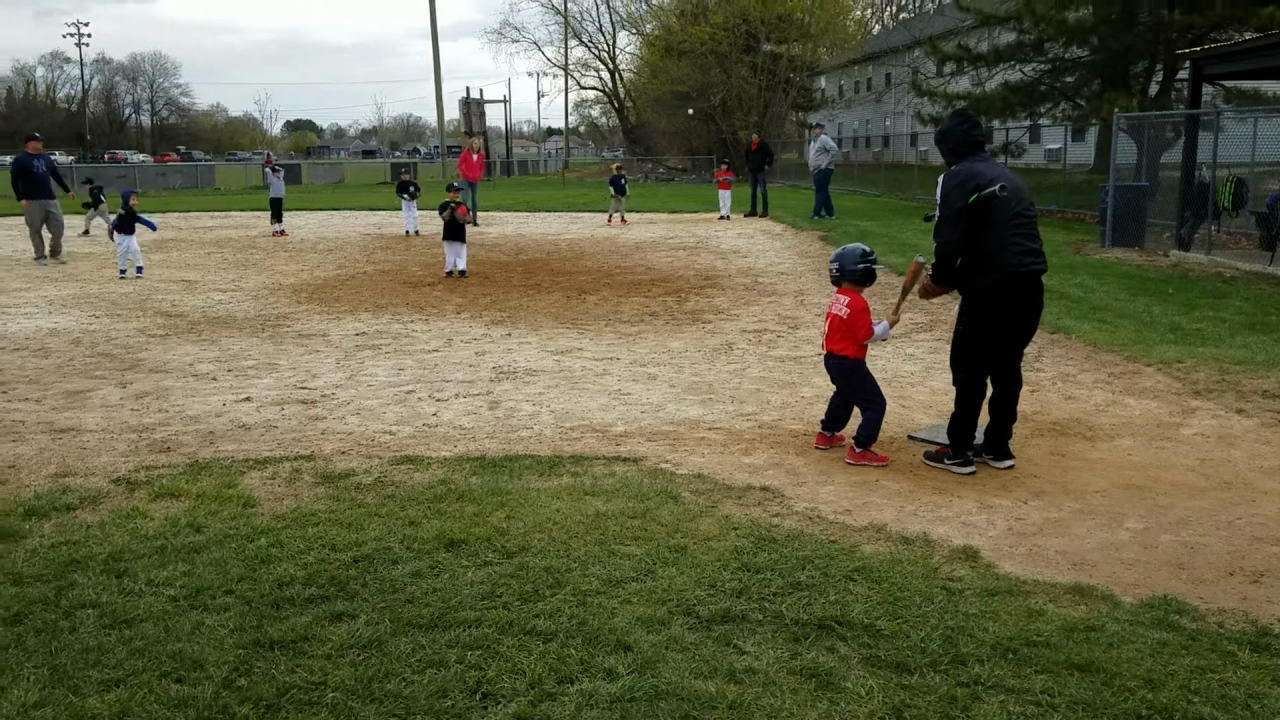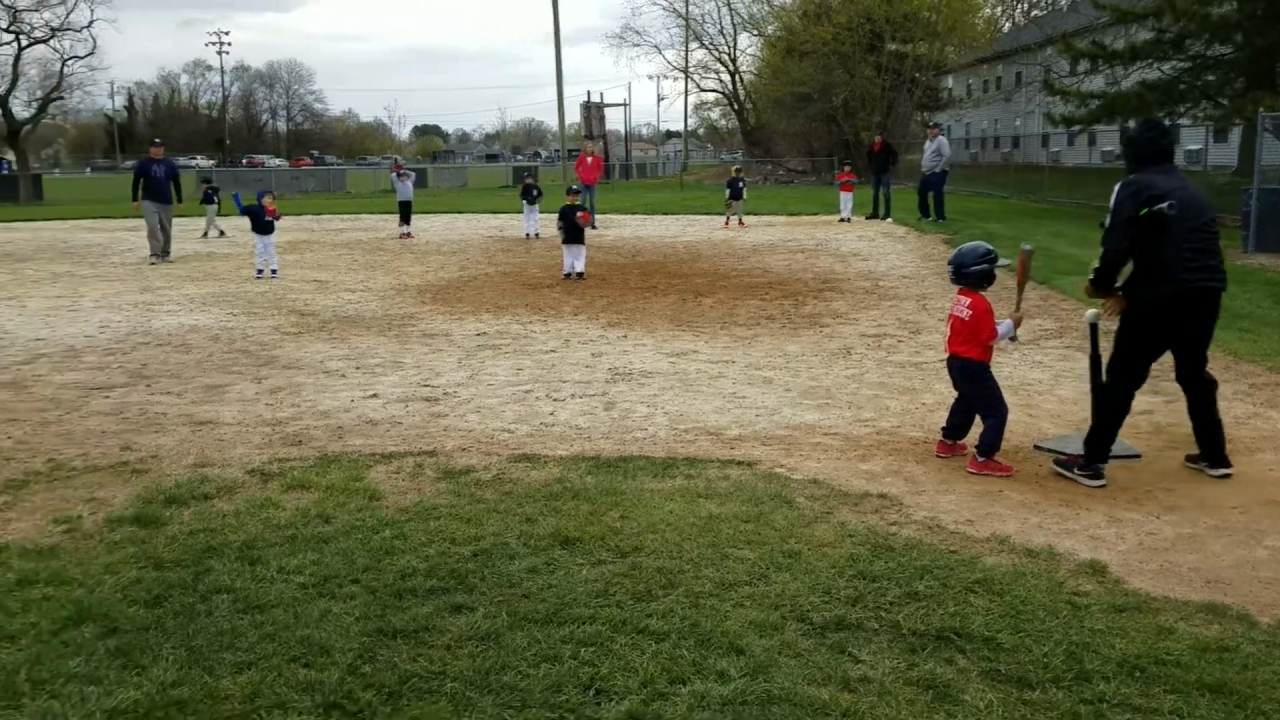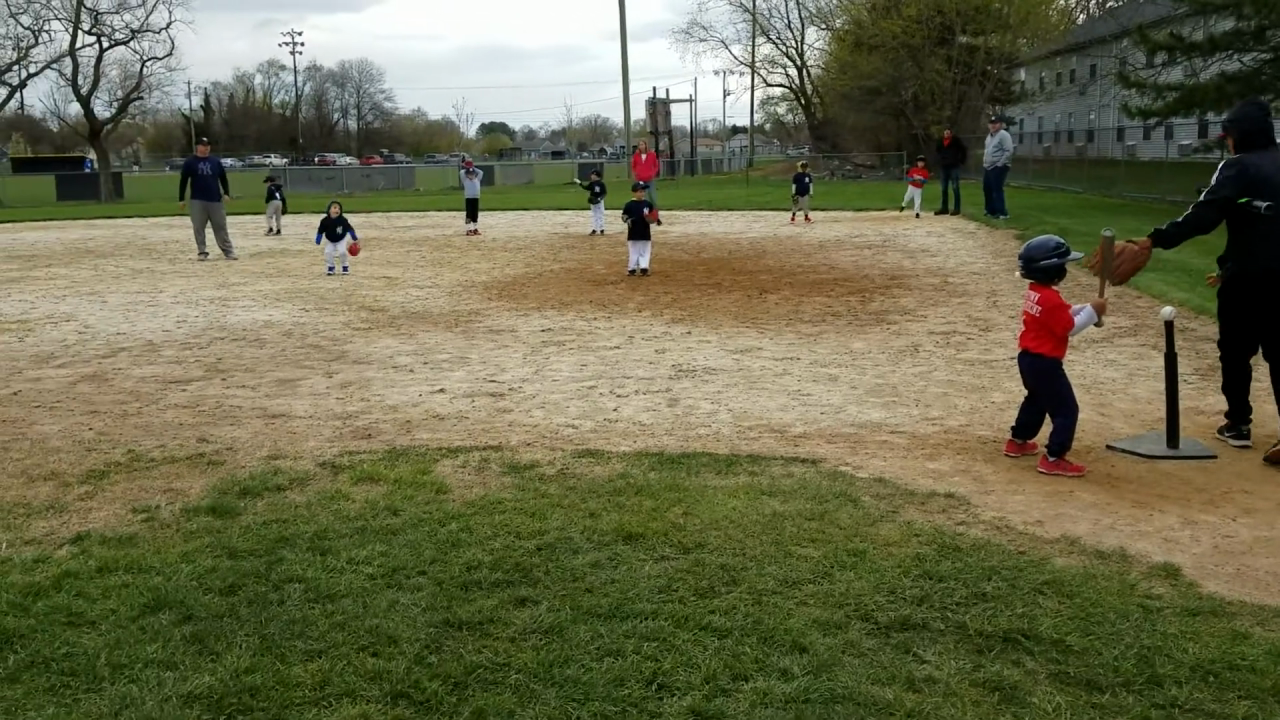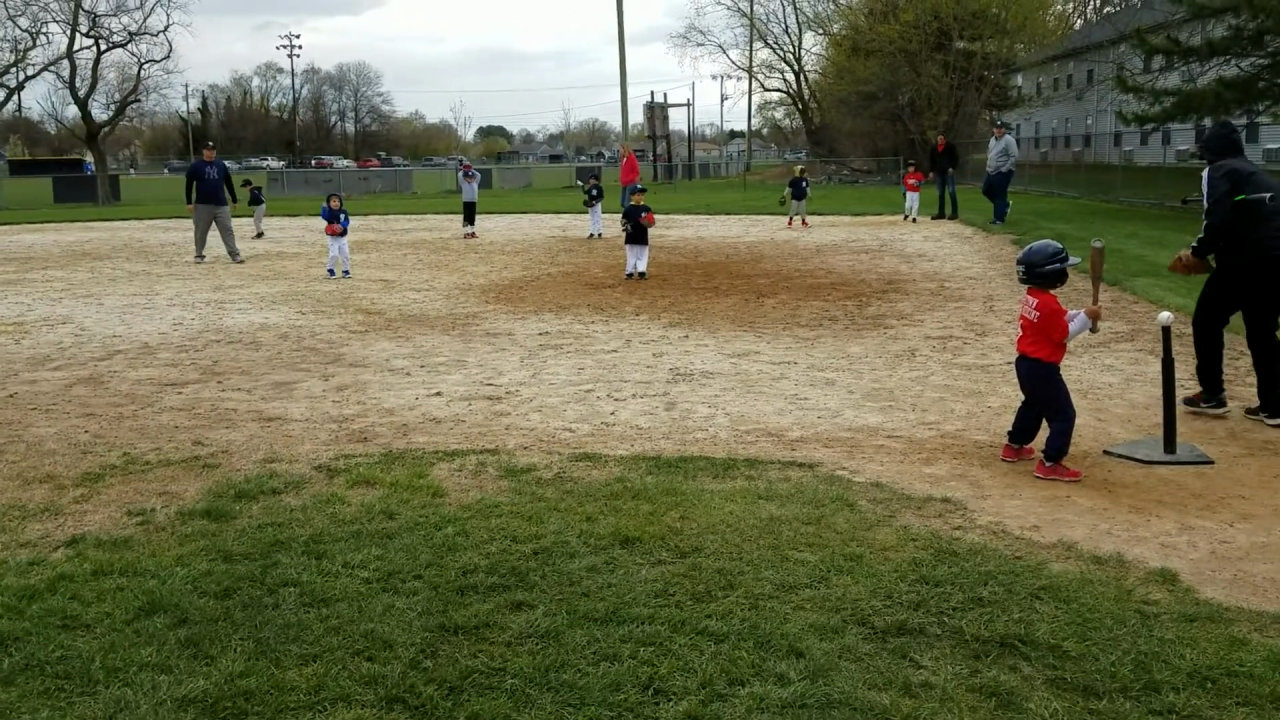
dt=0.7s
person 1, frame 1
left shoulder: (957, 177)
right shoulder: (1006, 176)
left elbow: (950, 239)
left wrist: (940, 278)
right wrist: (952, 278)
left hip: (992, 288)
right hip: (1029, 285)
left knee: (970, 368)
right knee: (1006, 367)
left ankle: (959, 452)
right ankle: (997, 447)
person 1, frame 2
left shoulder: (1135, 187)
right shoulder: (1194, 191)
left elbow: (1117, 246)
left wrist: (1100, 285)
right wrist: (1130, 291)
left hip: (1161, 297)
right hip: (1205, 297)
left knee: (1121, 377)
right knee: (1194, 373)
left ankle: (1092, 462)
right ankle: (1214, 456)
person 1, frame 3
left shoulder: (1238, 168)
left elbow: (1204, 214)
left wrist: (1156, 239)
left hip: (1248, 275)
left knee: (1236, 349)
left ankle: (1239, 426)
person 1, frame 4
left shoulder: (1216, 171)
left elbow: (1217, 218)
left wrist: (1198, 252)
right wrist: (1207, 252)
left hip: (1245, 260)
left knee: (1207, 322)
left ankle: (1212, 395)
person 2, frame 1
left shoulder: (838, 297)
right shoulder: (858, 303)
right elbow: (866, 337)
left wrist: (877, 324)
right wrist: (887, 326)
left hip: (832, 358)
right hip: (849, 362)
left knee: (844, 395)
right knee: (875, 404)
left ankle: (826, 433)
right ankle: (860, 450)
person 2, frame 2
left shoulder: (960, 298)
right shoulder: (980, 304)
right elbow: (991, 337)
left wrist: (1003, 324)
right wrist: (1011, 324)
left hip: (956, 361)
right hip: (973, 366)
left knee: (966, 401)
right knee: (996, 411)
left ankle: (948, 442)
right ankle: (982, 459)
person 2, frame 3
left shoulder: (1033, 292)
right shoulder: (1050, 298)
left elbow: (1064, 313)
right elbow: (1069, 328)
left wrist: (1087, 308)
right wrist: (1092, 311)
left hip: (1028, 358)
right hip: (1045, 363)
left knee: (1036, 400)
right knee: (1066, 409)
left ankle: (1017, 441)
right ankle: (1053, 459)
person 2, frame 4
left shoulder: (1031, 296)
right shoulder: (1048, 303)
left elbow: (1060, 319)
right elbow: (1064, 334)
left wrist: (1082, 314)
right wrist: (1087, 317)
left hip: (1025, 362)
right hip: (1042, 368)
left knee: (1033, 405)
right knee: (1063, 414)
left ankle: (1014, 446)
right ankle: (1050, 464)
